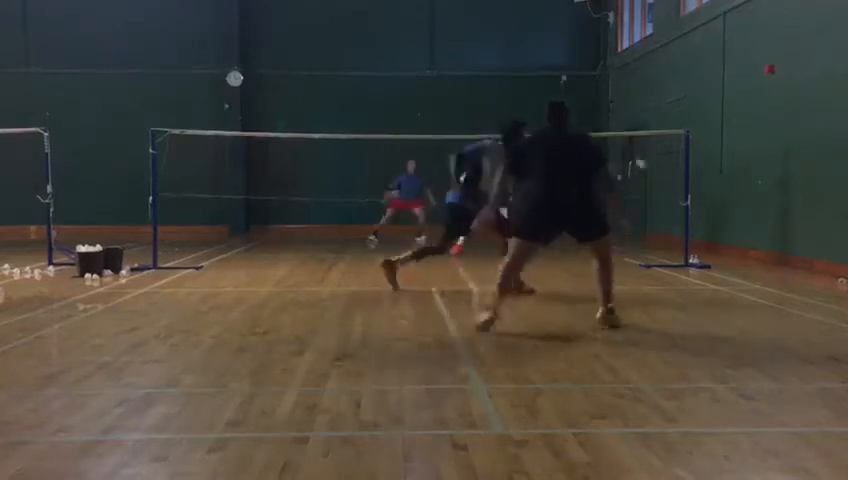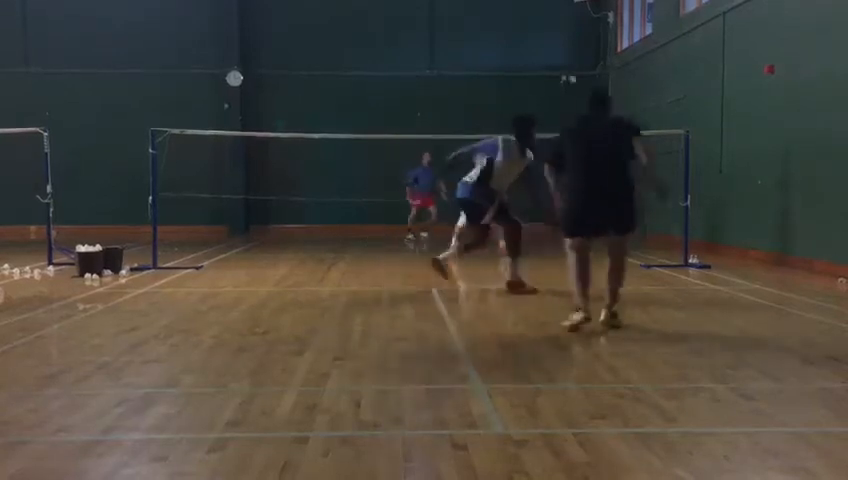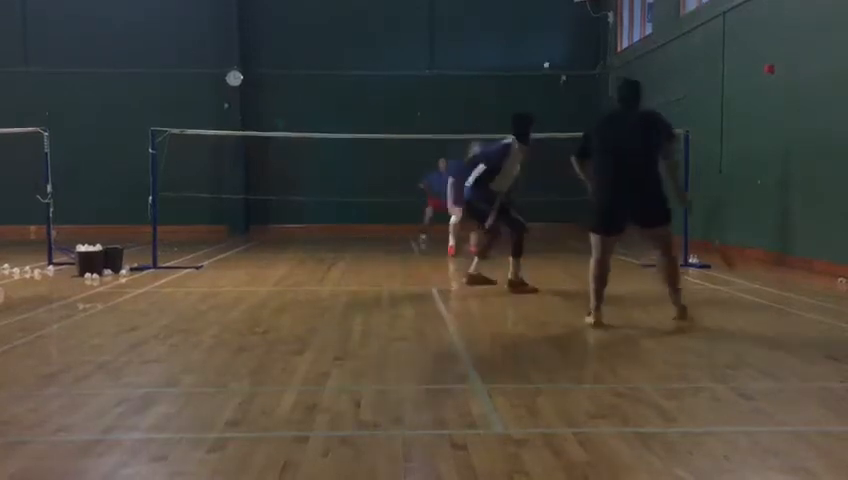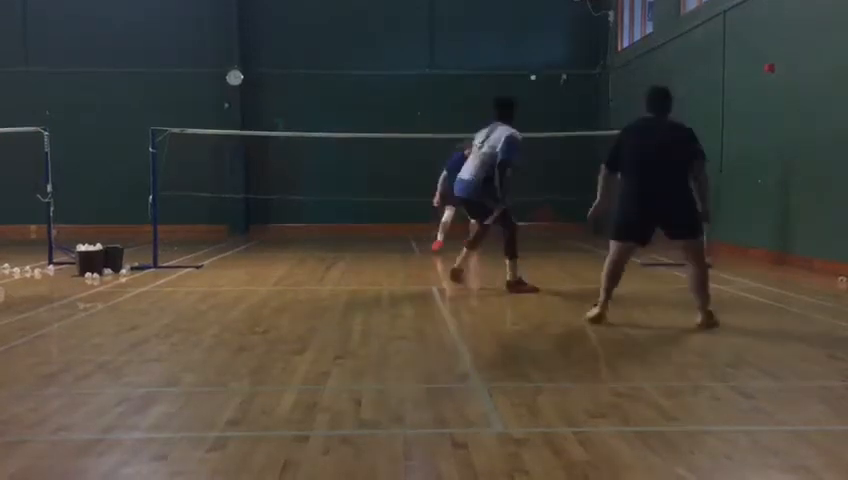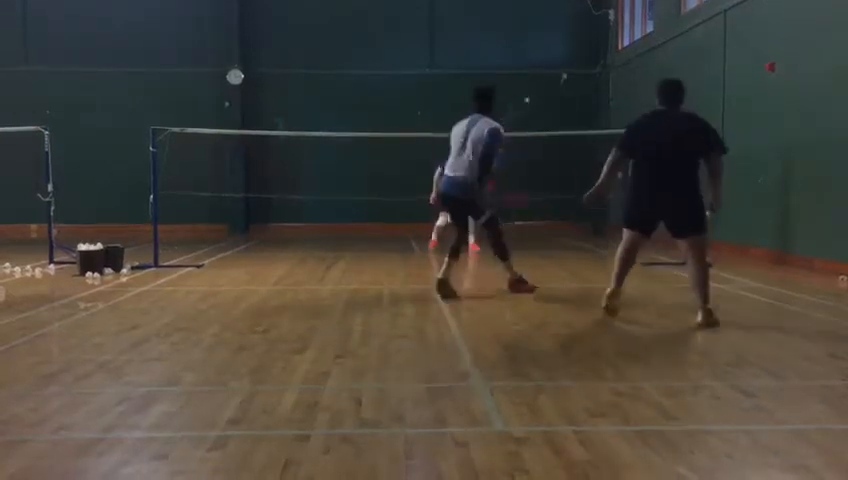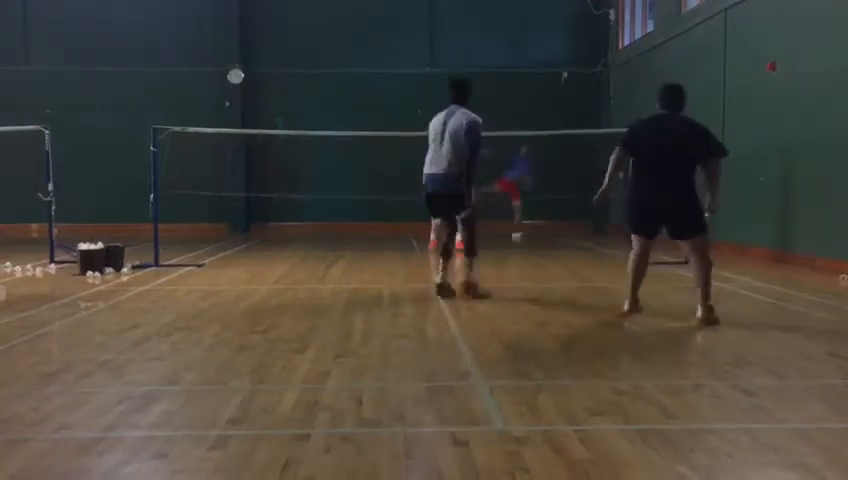
dt=0.2s
person 1, frame 1
left shoulder: (531, 144)
right shoulder: (583, 143)
left elbow: (506, 173)
right elbow: (602, 176)
left wrist: (492, 205)
right wrist: (602, 201)
left hip: (542, 206)
right hip: (581, 205)
left knee: (515, 257)
right knee: (603, 254)
left ankle: (493, 310)
right ankle: (607, 310)
person 1, frame 2
left shoulder: (571, 133)
right shoulder: (621, 126)
left elbow: (553, 169)
right elbow: (638, 145)
left wrist: (560, 197)
left hip: (581, 197)
right hip: (618, 196)
left knee: (577, 253)
right knee: (617, 254)
left ankle: (582, 308)
right ankle: (609, 311)
person 1, frame 3
left shoulder: (601, 125)
right shoulder: (652, 120)
left elbow: (578, 159)
right elbow: (665, 150)
left wrist: (592, 183)
right wrist: (676, 184)
left hip: (608, 194)
right hip: (646, 191)
left knee: (601, 252)
right knee: (665, 247)
left ankle: (595, 311)
right ankle: (678, 304)
person 1, frame 4
left shoulder: (629, 133)
right shoulder: (683, 133)
left elbow: (609, 169)
right elbow: (697, 170)
left wrist: (602, 201)
right wrist: (704, 203)
left hip: (635, 204)
right hip: (677, 204)
left knee: (617, 255)
right knee: (696, 257)
left ankle: (601, 306)
right ankle: (704, 312)
person 1, frame 5
left shoulder: (641, 124)
right shoulder: (697, 125)
left elbow: (618, 155)
right elbow: (715, 160)
left wrist: (603, 184)
right wrist: (716, 193)
left hip: (643, 194)
right hip: (683, 197)
left knee: (628, 244)
right knee: (696, 253)
left ankle: (614, 291)
right ankle: (704, 310)
person 1, frame 6
left shoulder: (642, 127)
right shoulder: (696, 130)
left elbow: (620, 154)
right elbow: (713, 163)
left wrist: (607, 185)
right wrist: (713, 196)
left hip: (643, 198)
right hip: (679, 199)
left knee: (641, 248)
right knee: (700, 251)
left ankle: (632, 300)
right ankle: (704, 307)
person 2, frame 1
right shoulder: (488, 147)
right elbow: (459, 156)
right wrist: (456, 180)
left hip: (475, 201)
right hip: (465, 198)
left knee: (441, 247)
right knee: (501, 230)
left ankle: (394, 263)
person 2, frame 2
left shoulder: (528, 156)
right shoulder: (500, 144)
right elbow: (469, 150)
left hip: (488, 195)
right hip: (475, 192)
left knee: (481, 236)
right knee: (513, 227)
left ankle: (441, 259)
right ankle: (513, 280)
person 2, frame 3
left shoulder: (518, 151)
right shoulder: (508, 146)
left elbow: (503, 184)
right elbow: (475, 159)
left hip: (481, 195)
right hip: (478, 195)
left knee: (493, 231)
right knee: (518, 227)
left ankle: (473, 273)
right ankle: (515, 280)
person 2, frame 4
left shoulder: (484, 132)
right shoulder: (511, 135)
right elbow: (502, 166)
right wrist: (501, 196)
left hip: (462, 186)
right hip: (478, 188)
left knee: (484, 225)
right knee: (509, 227)
left ankle: (459, 266)
right ankle: (514, 280)
person 2, frame 5
left shoulder: (458, 126)
right shoulder: (493, 129)
right elbow: (485, 161)
right wrist: (478, 191)
left hip: (447, 184)
right hip: (467, 187)
left knee: (461, 233)
right knee: (493, 231)
left ankle: (443, 277)
right ankle: (515, 279)
person 2, frame 6
left shoulder: (436, 120)
right shoulder: (471, 120)
right elbow: (471, 158)
right wrist: (470, 189)
left hip: (431, 180)
right hip: (452, 181)
left knee: (448, 231)
right knee: (470, 228)
left ankle: (442, 281)
right ankle: (469, 281)
